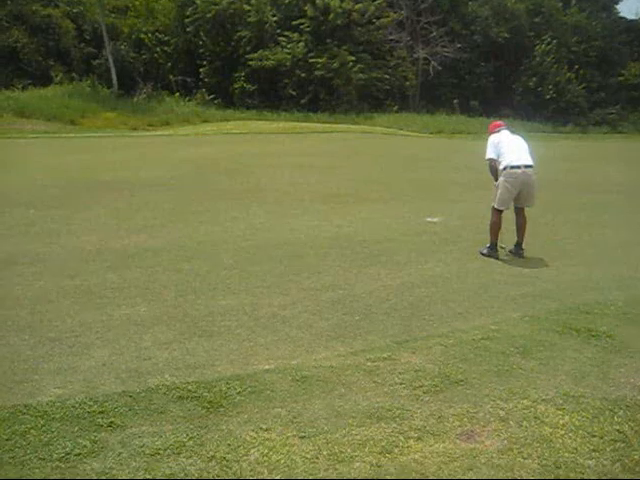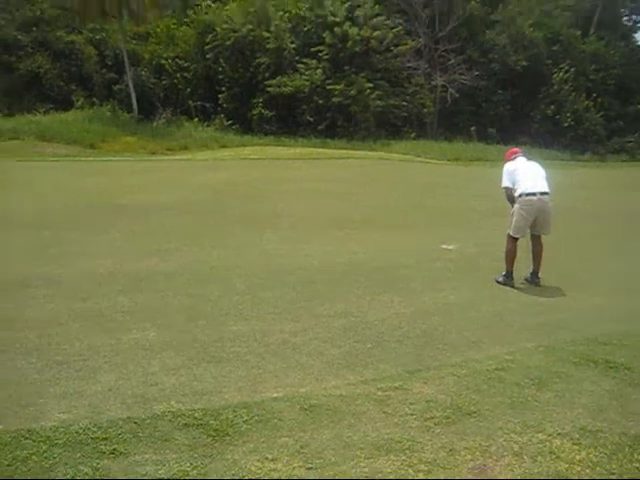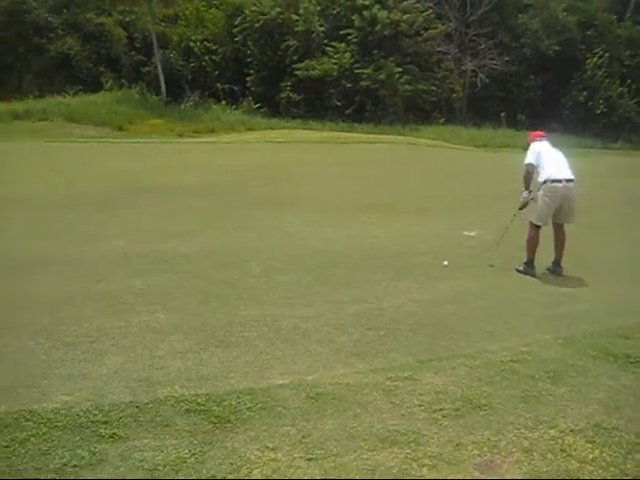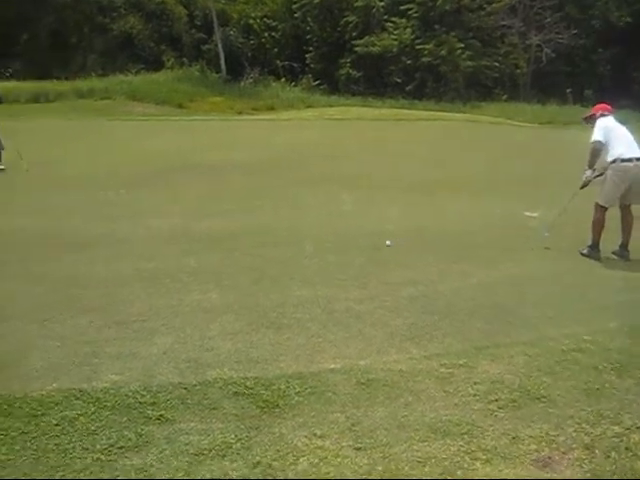
dt=0.4s
person 1, frame 1
left shoulder: (494, 137)
right shoulder: (518, 138)
left elbow: (492, 163)
left wrist: (497, 180)
left hip: (511, 173)
right hip: (529, 172)
left knee: (497, 210)
right knee: (520, 210)
left ankle: (492, 248)
right ankle: (519, 247)
person 1, frame 2
left shoulder: (509, 165)
right shoulder: (536, 165)
left elbow: (508, 192)
left wrist: (515, 207)
left hip: (526, 200)
right hip: (544, 199)
left knee: (512, 238)
right knee: (536, 237)
left ankle: (508, 276)
right ankle: (535, 276)
person 1, frame 3
left shoulder: (535, 146)
right shoulder: (556, 151)
left elbow: (529, 169)
left wrist: (526, 191)
right wrist: (536, 194)
left hip: (551, 187)
right hip: (569, 186)
left knee: (534, 226)
right knee: (559, 226)
left ankle: (529, 265)
right ankle: (557, 265)
person 1, frame 4
left shoulder: (602, 122)
right shoulder: (619, 126)
left elbow: (597, 147)
left wrist: (589, 170)
right wrist: (598, 172)
left hip: (622, 167)
left knee: (600, 207)
right knee: (626, 207)
left ankle: (594, 249)
right ankle: (624, 248)
